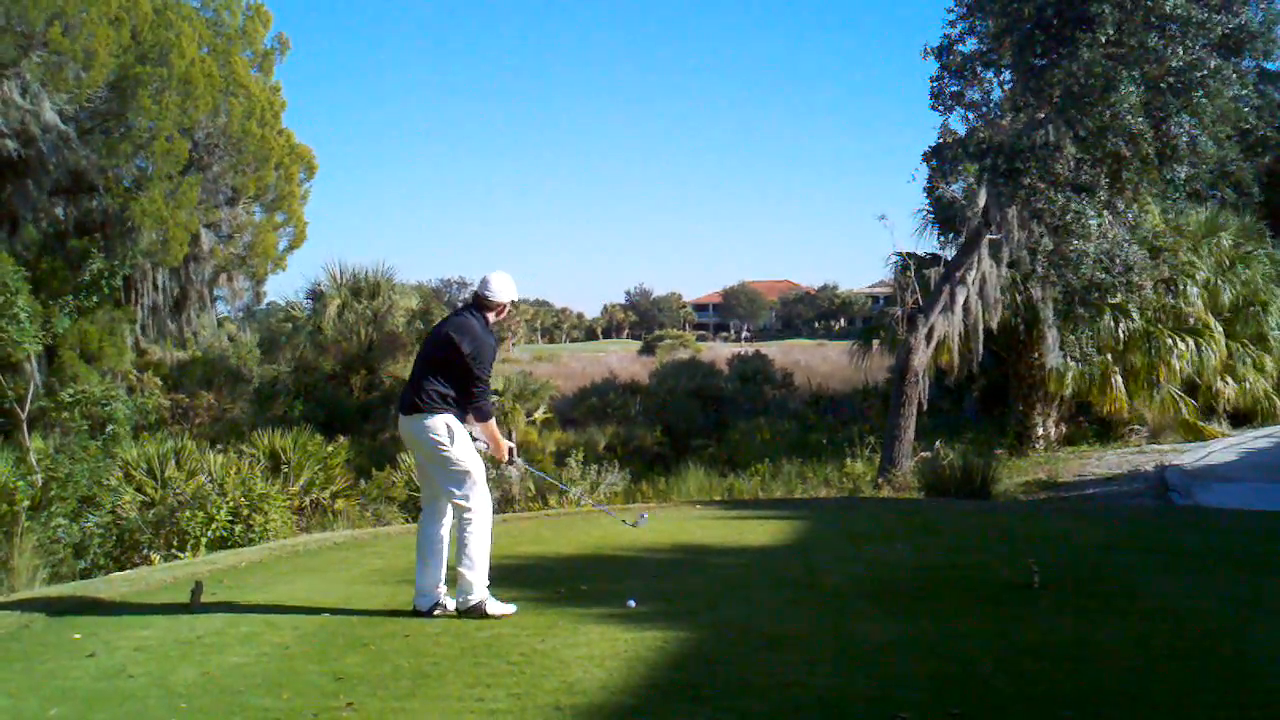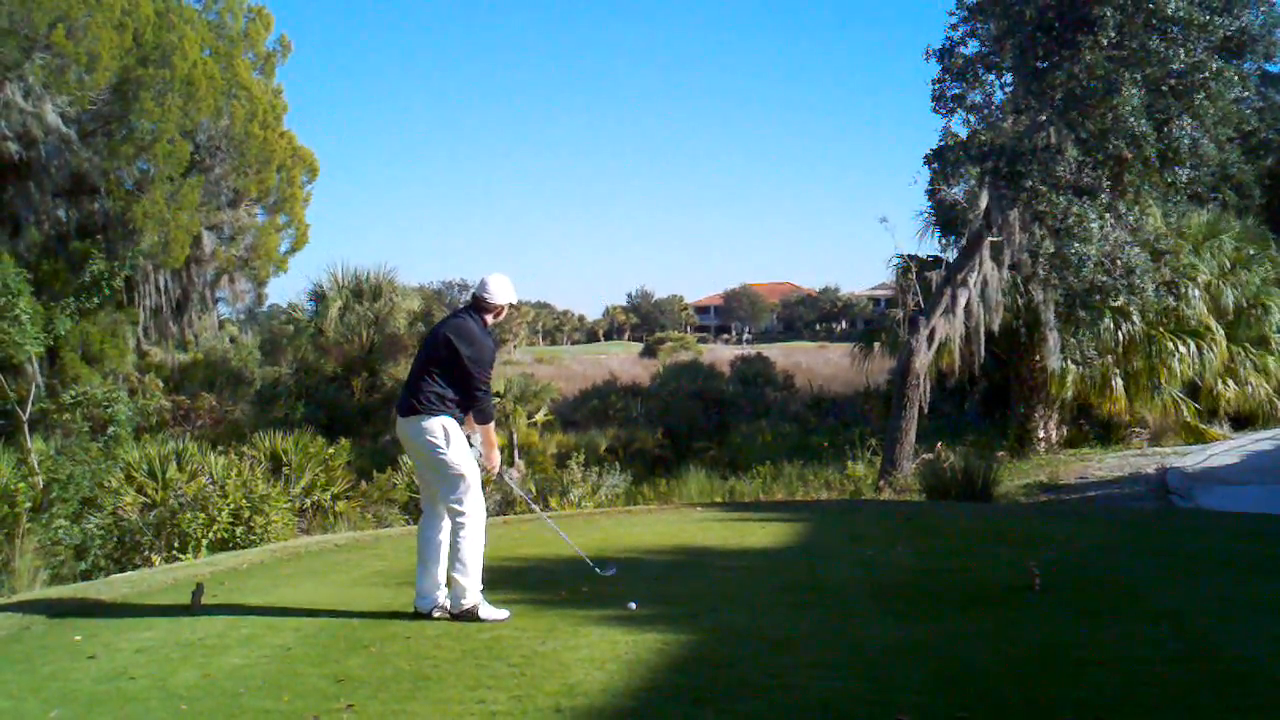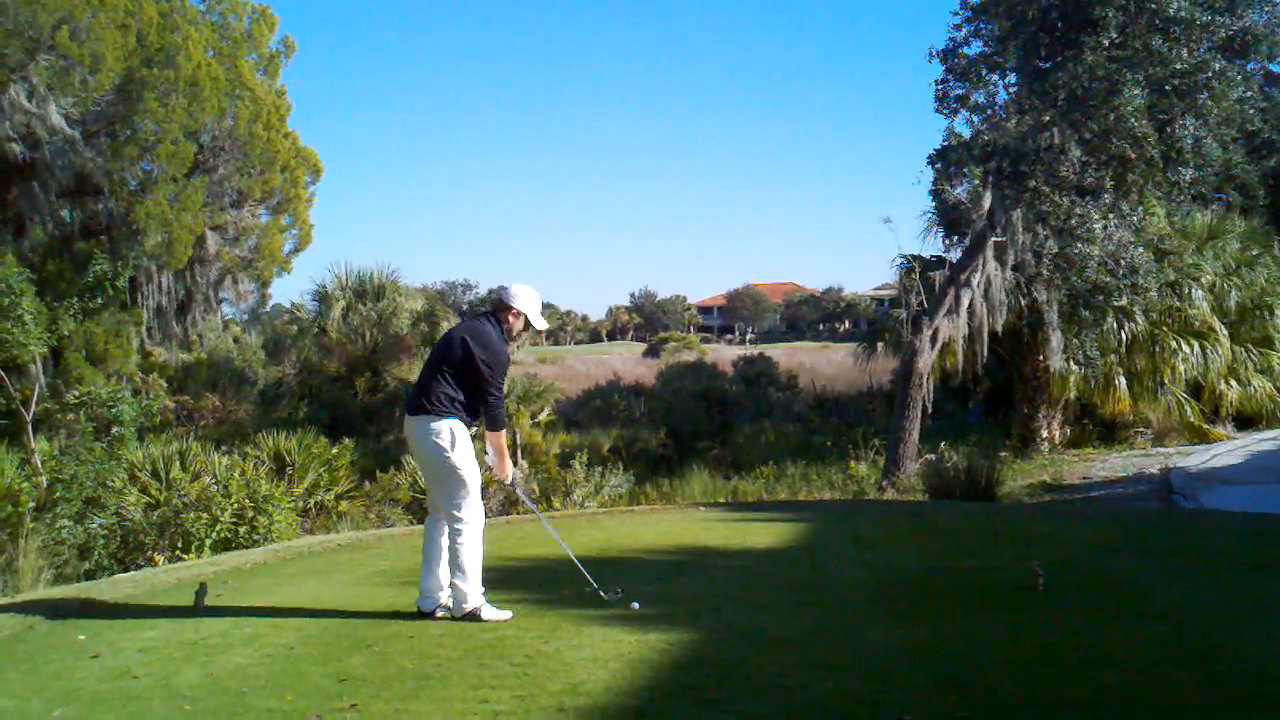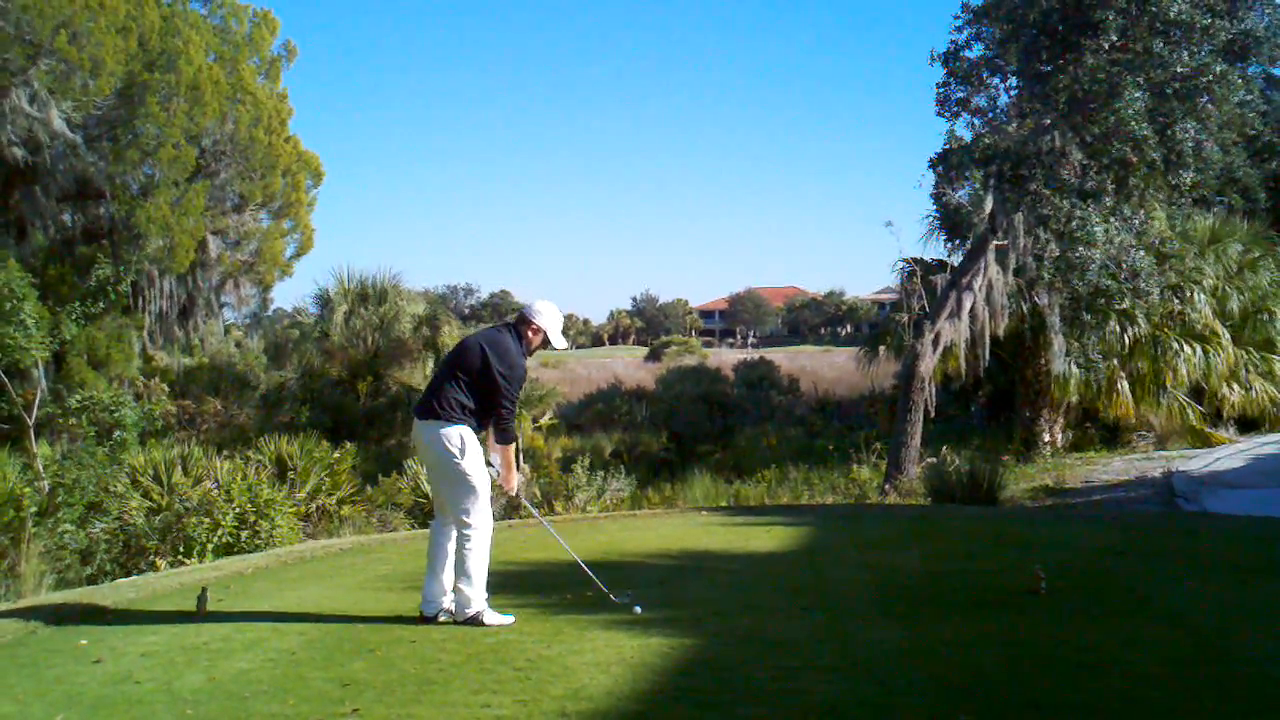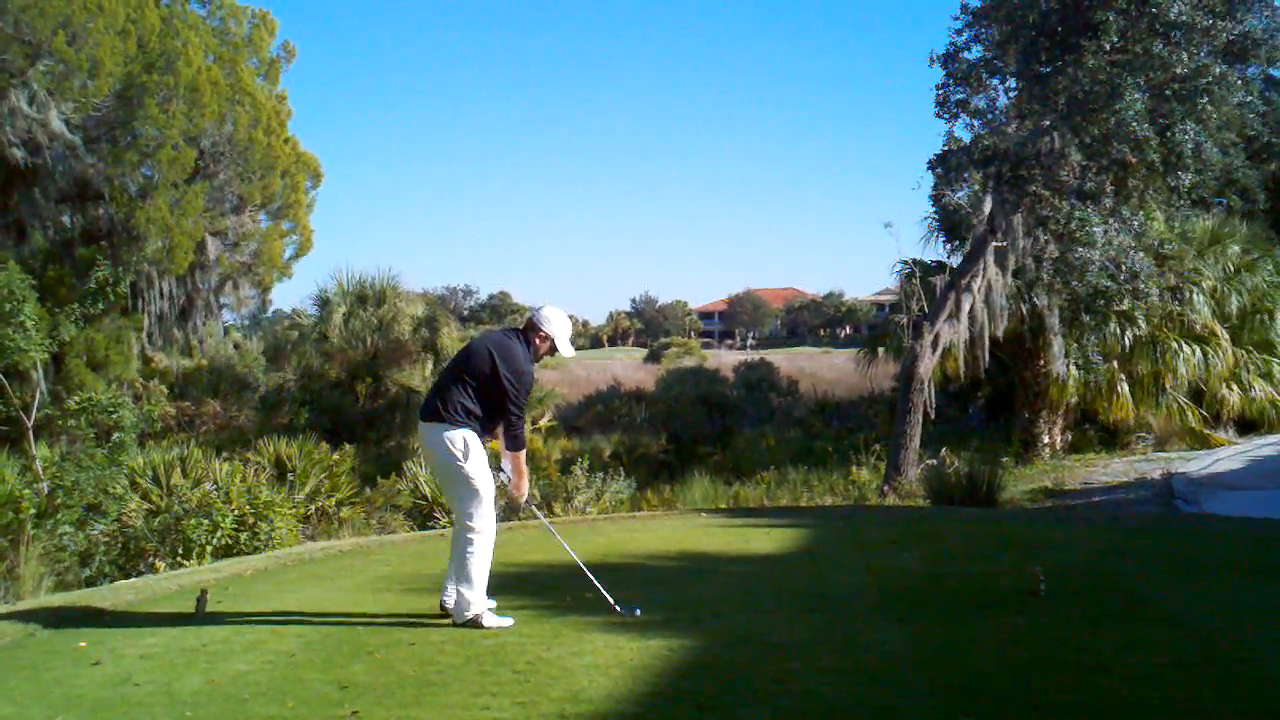
dt=0.4s
person 1, frame 1
left shoulder: (455, 322)
right shoulder: (480, 337)
right elbow: (478, 399)
left wrist: (486, 435)
right wrist: (497, 442)
left hip: (414, 419)
right hip: (437, 421)
left knee: (436, 509)
right knee: (476, 505)
left ankle: (428, 597)
right ankle: (474, 596)
person 1, frame 2
left shoulder: (453, 324)
right shoulder: (479, 340)
right elbow: (481, 399)
left wrist: (470, 429)
right wrist: (491, 448)
left hip: (412, 420)
right hip: (435, 423)
left knee: (436, 511)
right knee: (469, 510)
left ankle: (430, 599)
right ankle: (467, 601)
person 1, frame 3
left shoulder: (473, 328)
right shoulder: (493, 344)
right elbow: (493, 405)
left wrist: (490, 446)
right wrist: (503, 458)
left hip: (421, 422)
right hip: (442, 426)
left knee: (441, 513)
right knee: (467, 515)
left ankle: (433, 599)
right ankle: (468, 603)
person 1, frame 4
left shoulder: (492, 338)
right shoulder: (511, 357)
right elbow: (504, 418)
left wrist: (496, 453)
right wrist: (509, 469)
left hip: (428, 426)
right hip: (450, 431)
left knee: (447, 518)
right knee: (475, 521)
left ankle: (435, 604)
right ankle: (470, 608)
person 1, frame 5
left shoulder: (499, 341)
right shoulder: (518, 363)
right elbow: (514, 424)
left wrist: (507, 458)
right wrist: (520, 477)
left hip: (434, 428)
right hip: (453, 433)
left knee: (469, 516)
right knee: (479, 522)
left ankle: (454, 594)
right ankle: (469, 610)
